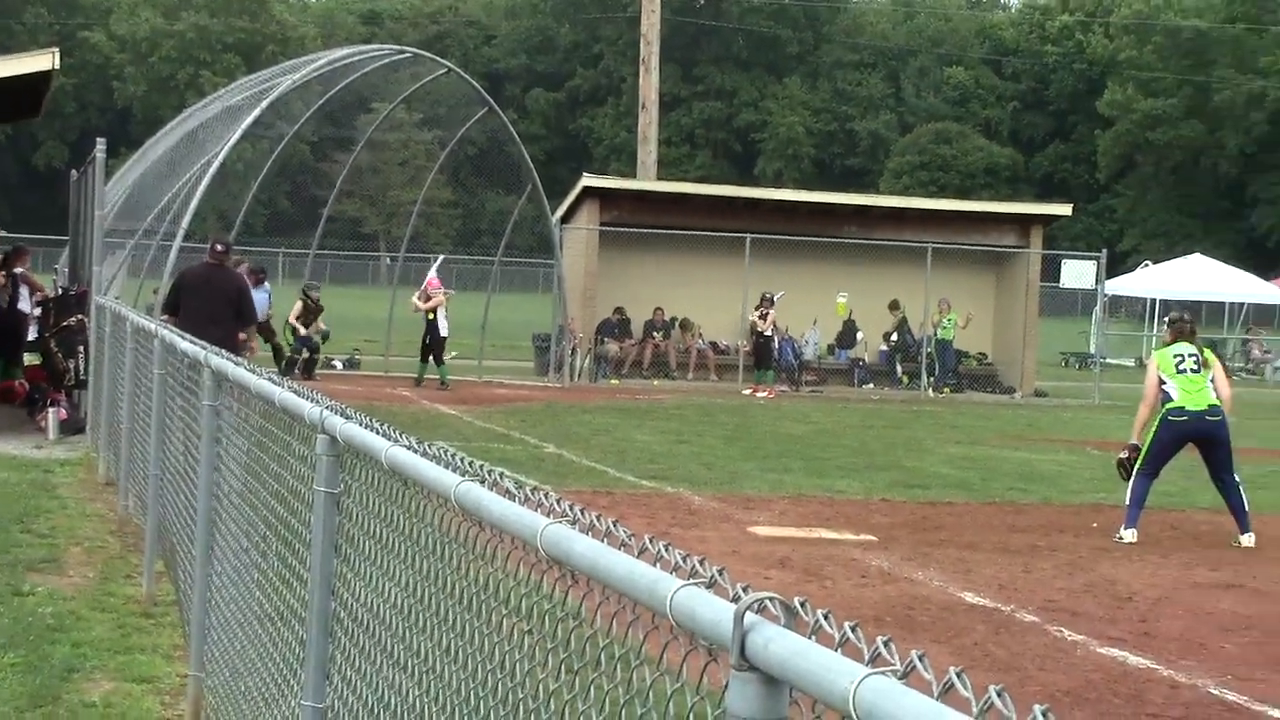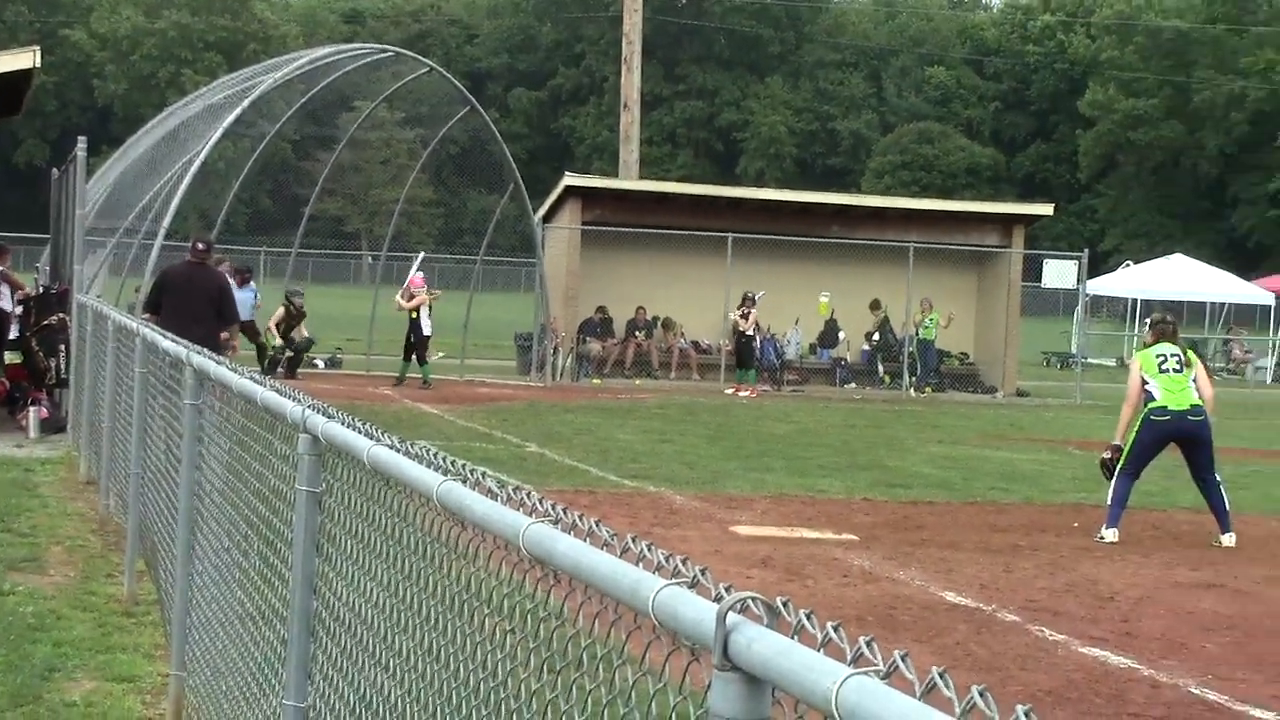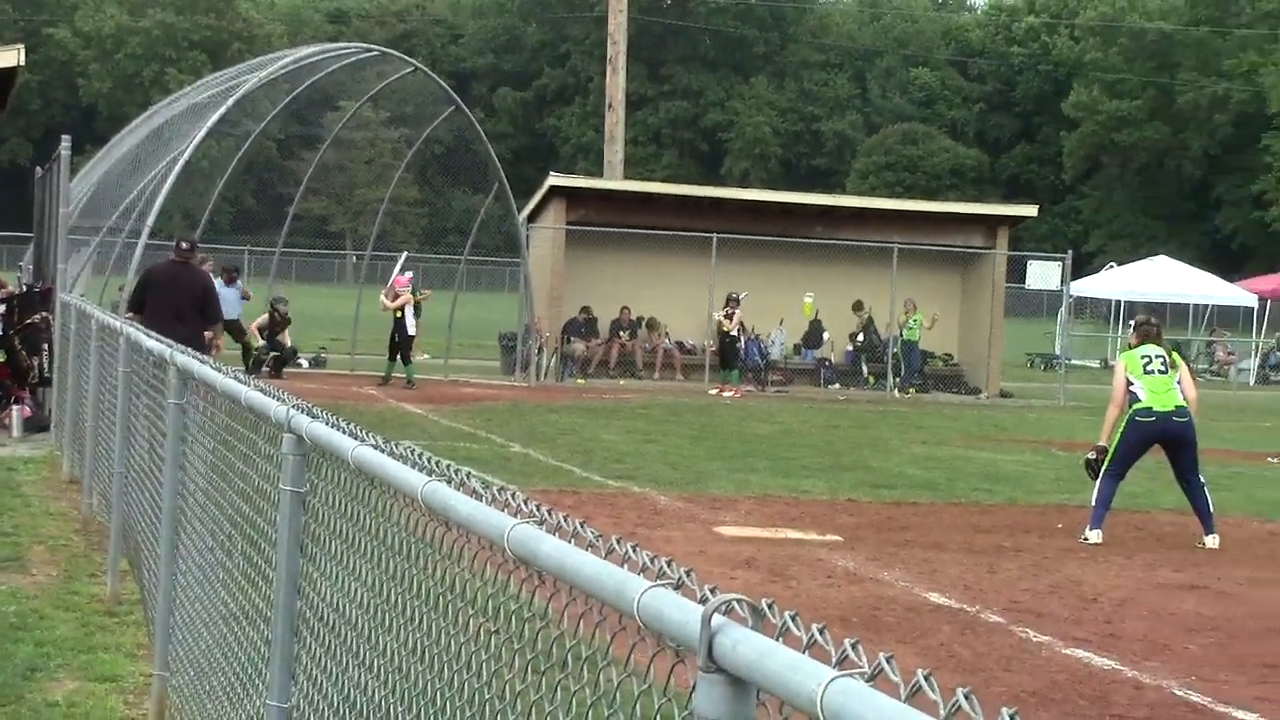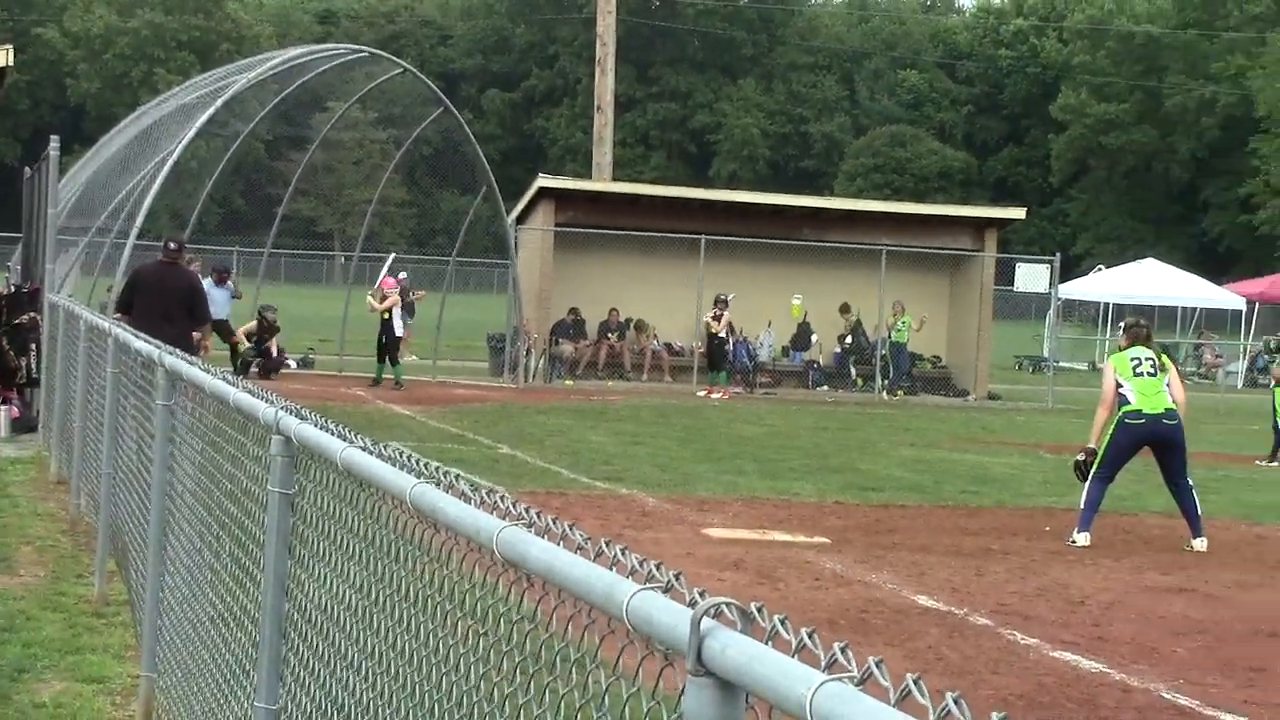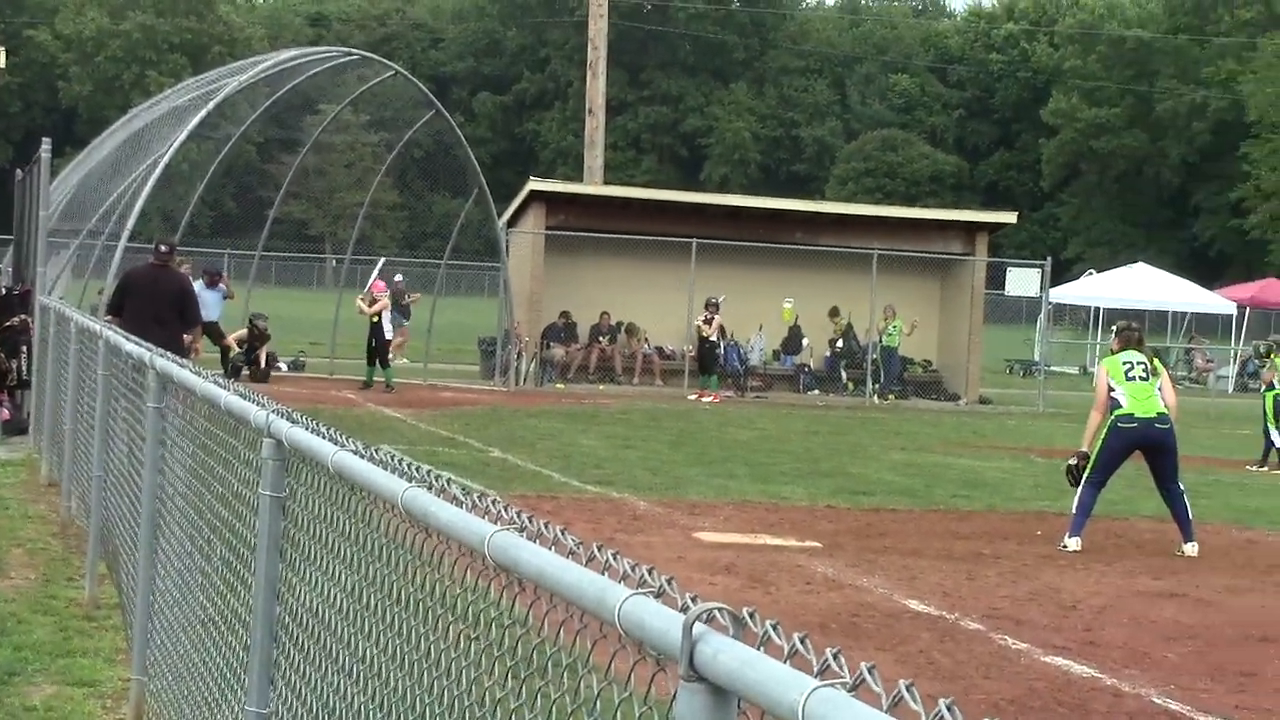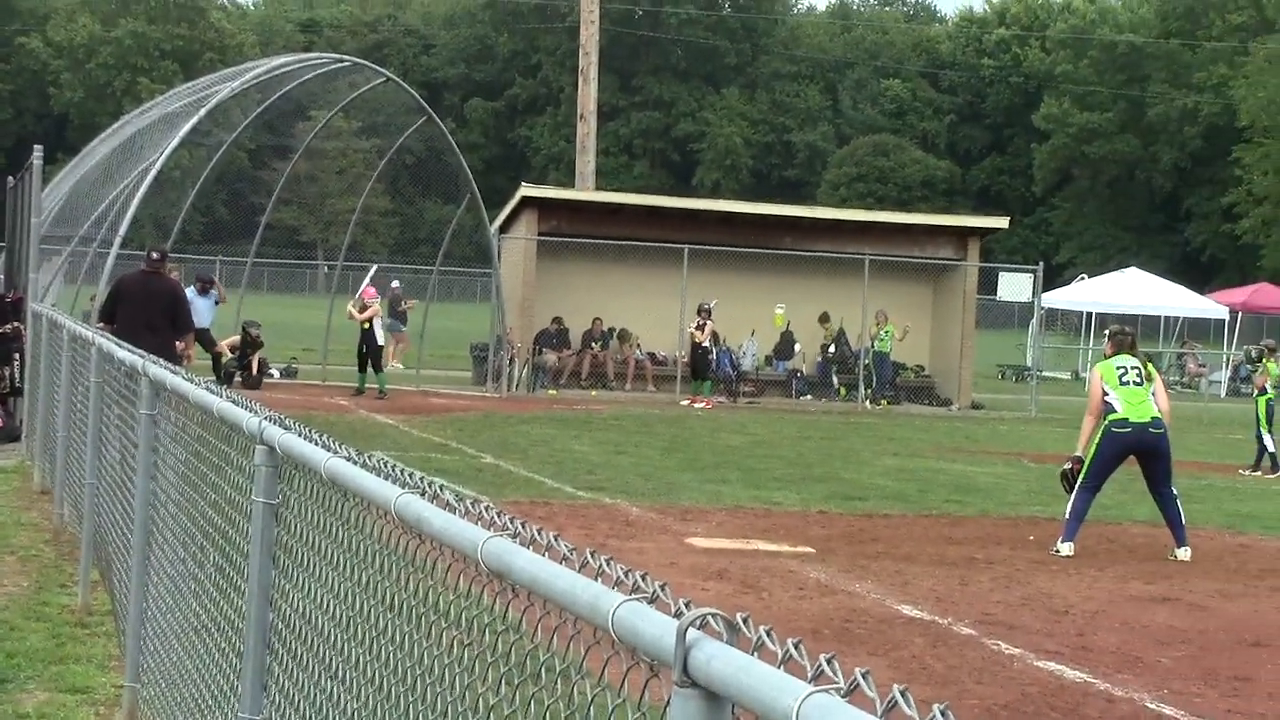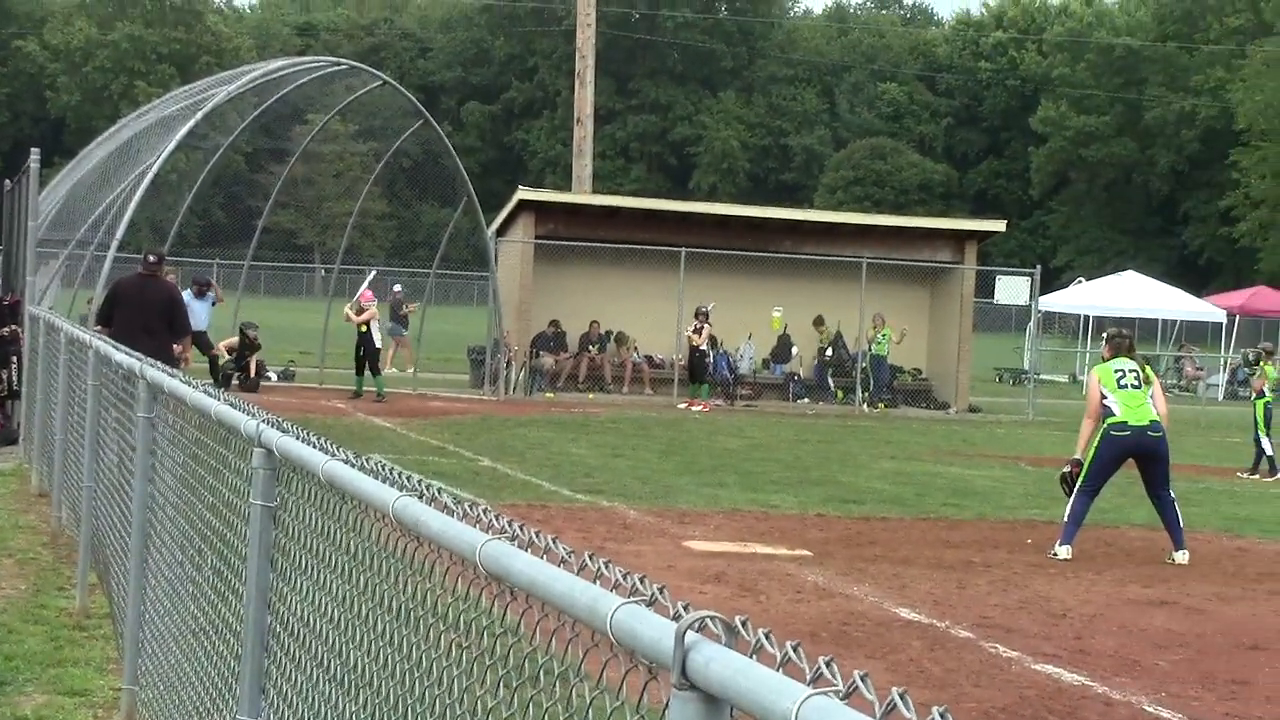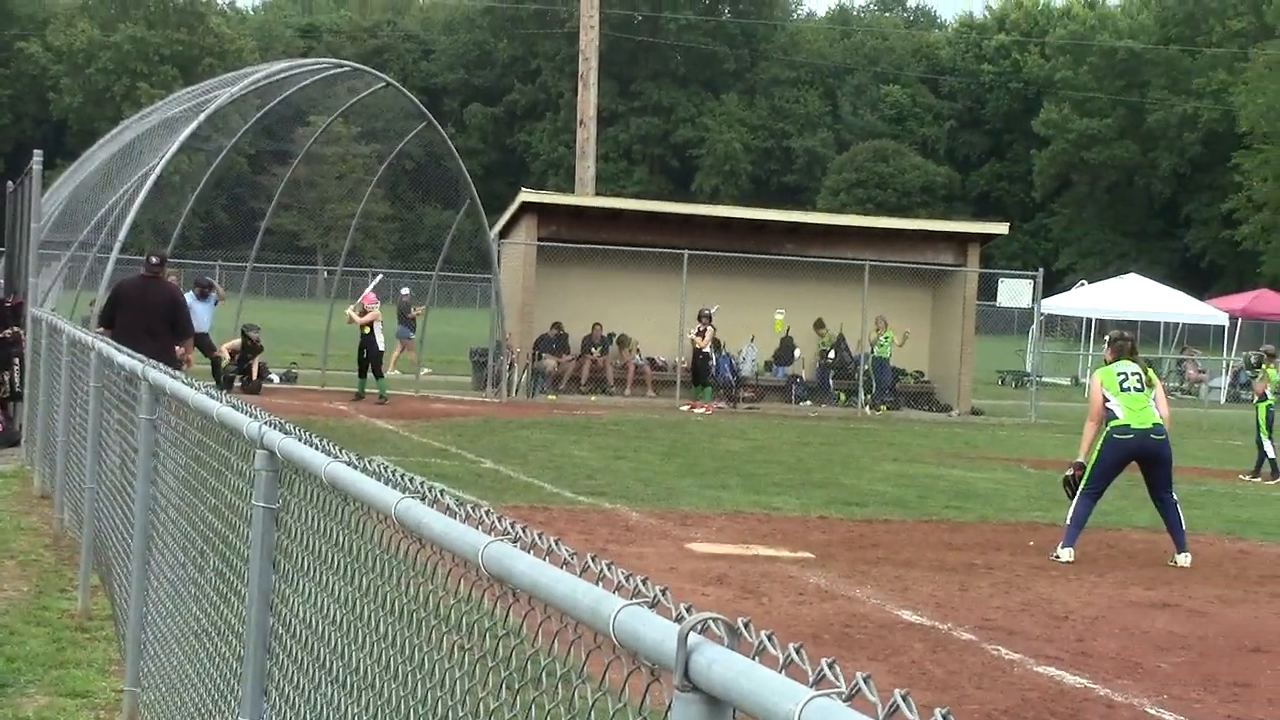
dt=0.1s
person 1, frame 1
left shoulder: (1158, 356)
right shoulder: (1208, 355)
left elbow: (1148, 403)
right elbow: (1226, 395)
left wrist: (1134, 441)
right wrist: (1216, 425)
left hip: (1176, 419)
right hip: (1212, 418)
left knee: (1144, 472)
right knee: (1226, 477)
left ankle: (1128, 529)
right ankle: (1246, 534)
person 1, frame 2
left shoulder: (1141, 357)
right shoulder: (1190, 355)
left elbow: (1131, 403)
right elbow: (1208, 395)
left wrist: (1117, 441)
right wrist: (1199, 426)
left hip: (1159, 418)
right hip: (1194, 418)
left knee: (1126, 471)
right knee: (1207, 477)
left ankle: (1110, 529)
right ankle: (1227, 533)
person 1, frame 3
left shoulder: (1126, 358)
right shoulder: (1174, 357)
left elbow: (1116, 404)
right elbow: (1192, 397)
left wrist: (1102, 442)
right wrist: (1183, 428)
left hip: (1144, 419)
right hip: (1179, 419)
left knee: (1111, 473)
right knee: (1191, 478)
left ankle: (1094, 530)
right ankle: (1211, 535)
person 1, frame 4
left shoulder: (1115, 360)
right shoulder: (1163, 359)
left elbow: (1106, 406)
right elbow: (1180, 399)
left wrist: (1092, 444)
right wrist: (1172, 429)
left hip: (1133, 421)
right hip: (1168, 421)
left knee: (1100, 476)
right knee: (1179, 481)
left ankle: (1082, 533)
right ankle: (1198, 538)
person 1, frame 5
left shoulder: (1107, 364)
right shoulder: (1155, 363)
left elbow: (1099, 410)
right elbow: (1172, 403)
left wrist: (1084, 448)
right wrist: (1162, 435)
left hip: (1125, 425)
right hip: (1160, 426)
left knee: (1092, 481)
right knee: (1171, 485)
left ankle: (1073, 537)
right ankle: (1189, 543)
person 1, frame 6
left shoulder: (1101, 369)
right shoulder: (1148, 367)
left elbow: (1093, 415)
right elbow: (1165, 409)
left wrist: (1079, 452)
right wrist: (1156, 438)
left hip: (1119, 430)
right hip: (1154, 430)
left knee: (1087, 486)
right knee: (1164, 490)
left ankle: (1066, 543)
right ankle: (1182, 548)
person 1, frame 7
left shoulder: (1098, 371)
right shoulder: (1146, 370)
left elbow: (1091, 418)
right elbow: (1163, 412)
left wrist: (1078, 455)
right wrist: (1153, 443)
left hip: (1117, 433)
right hip: (1152, 434)
left knee: (1086, 489)
right knee: (1162, 493)
left ankle: (1064, 546)
right ankle: (1180, 551)
person 1, frame 8
left shoulder: (1101, 374)
right shoulder: (1148, 373)
left elbow: (1094, 421)
right elbow: (1165, 415)
left wrist: (1081, 458)
right wrist: (1157, 443)
left hip: (1121, 437)
right hip: (1155, 436)
left knee: (1089, 491)
right knee: (1165, 495)
left ankle: (1066, 548)
right ankle: (1182, 553)
